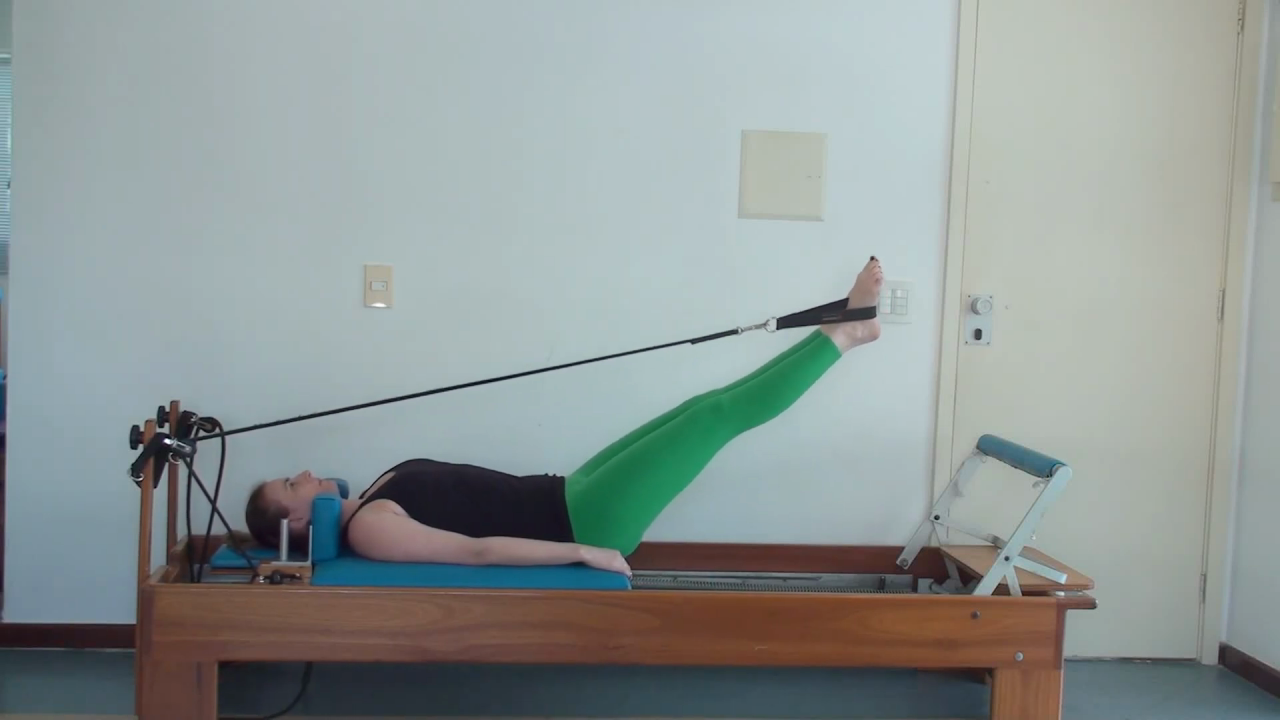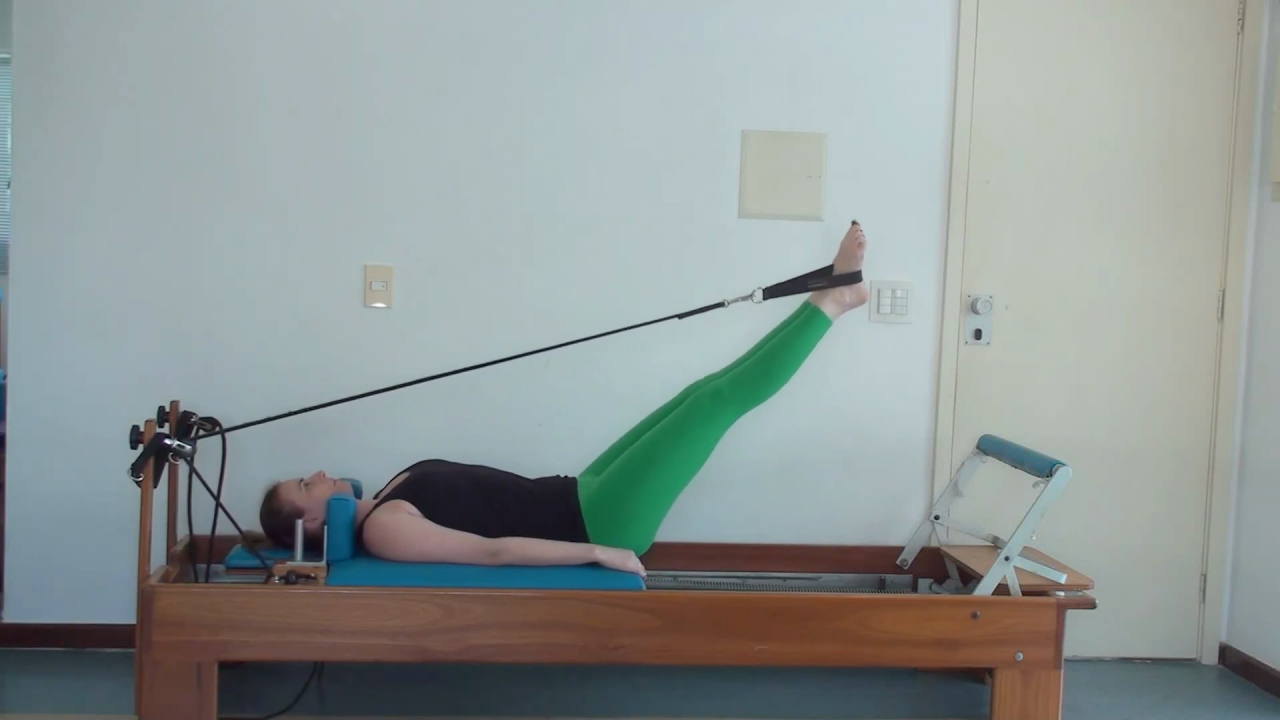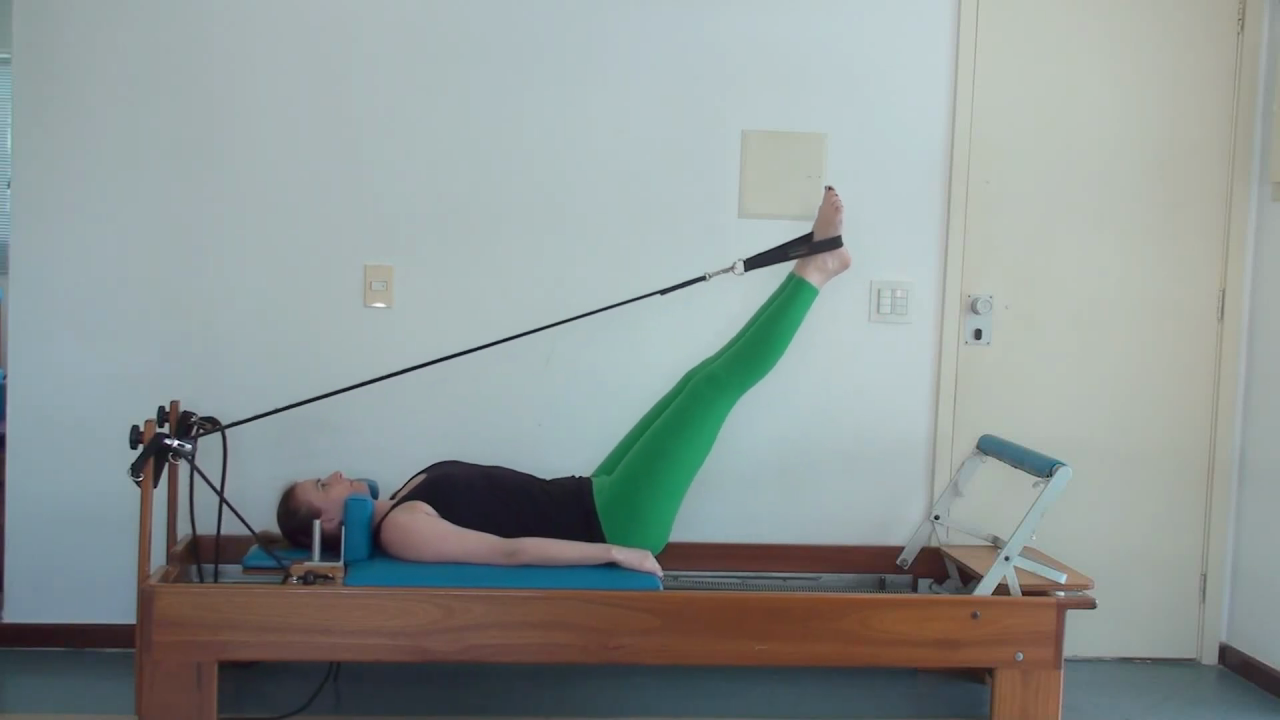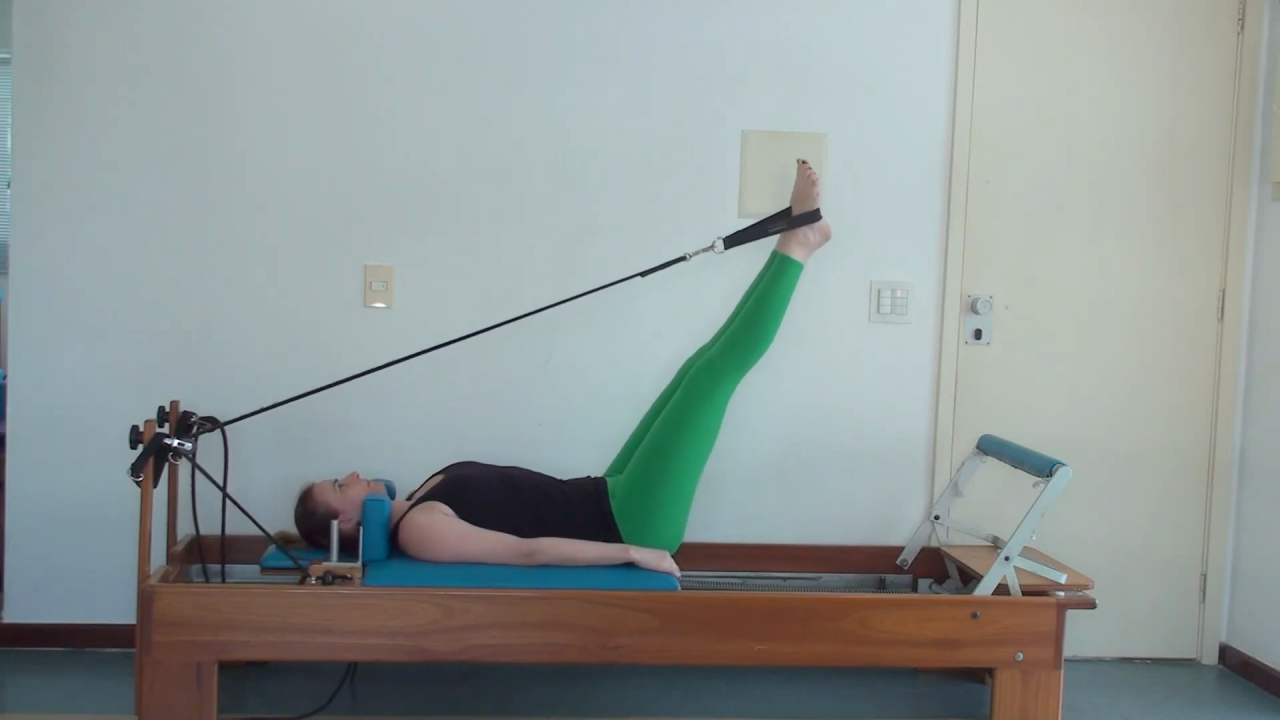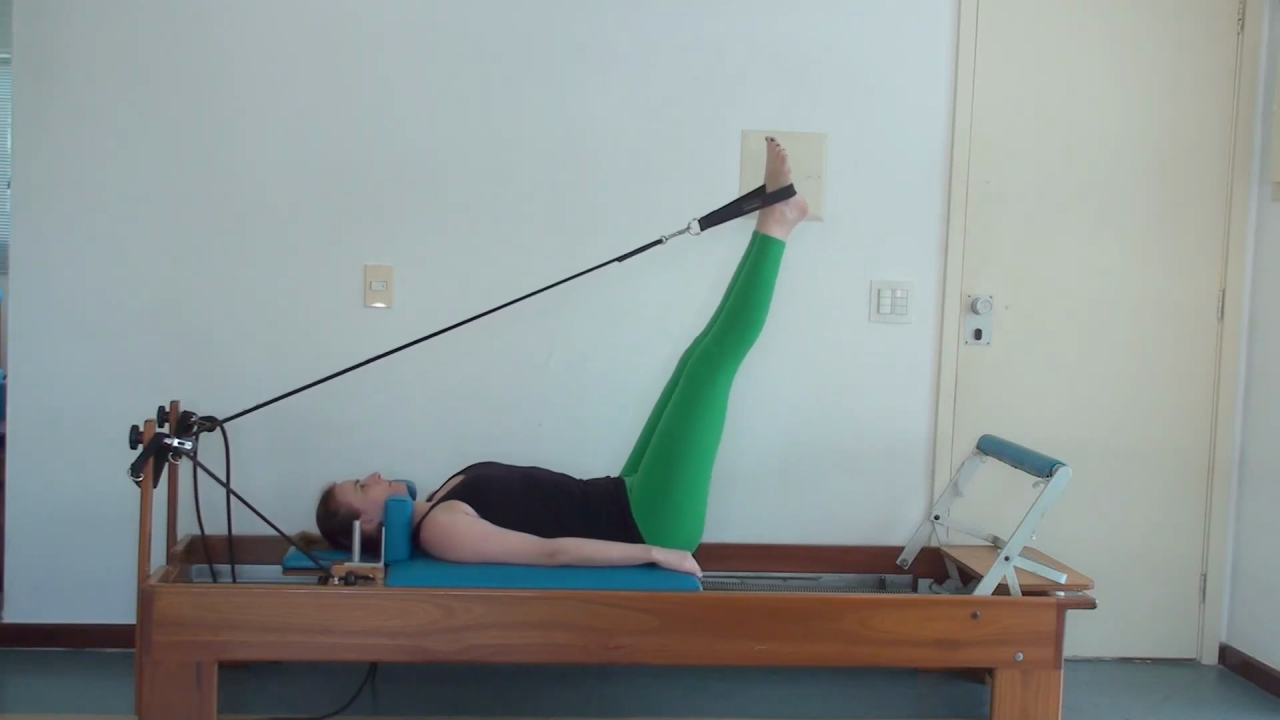
dt=0.4s
person 1, frame 1
left shoulder: (377, 497)
right shoulder: (368, 529)
right elbow: (476, 549)
right wrist: (581, 552)
left hip: (565, 496)
right hip: (577, 523)
left knee: (707, 406)
right knee: (718, 415)
left ankle: (840, 331)
right ankle: (839, 335)
person 1, frame 2
left shoulder: (391, 499)
right shoulder: (382, 530)
right elbow: (490, 550)
right wrist: (595, 552)
left hip: (576, 495)
right hip: (594, 522)
left knee: (706, 391)
right knee: (718, 399)
left ankle: (829, 299)
right ankle: (827, 304)
person 1, frame 3
left shoulder: (408, 499)
right shoulder: (400, 531)
right elbow: (507, 550)
right wrist: (613, 552)
left hip: (590, 496)
right hip: (611, 523)
left knee: (704, 378)
right knee: (717, 383)
left ankle: (813, 267)
right ankle: (811, 272)
person 1, frame 4
left shoulder: (424, 501)
right shoulder: (418, 531)
right elbow: (526, 551)
right wrist: (632, 552)
left hip: (606, 498)
right hip: (629, 522)
left knee: (705, 365)
right knee: (716, 369)
left ankle: (795, 244)
right ankle: (794, 248)
person 1, frame 5
left shoulder: (442, 502)
right shoulder: (441, 530)
right elbow: (549, 552)
right wrist: (654, 553)
left hip: (624, 499)
right hip: (650, 523)
left knee: (703, 357)
right knee: (715, 358)
right ankle: (772, 225)
